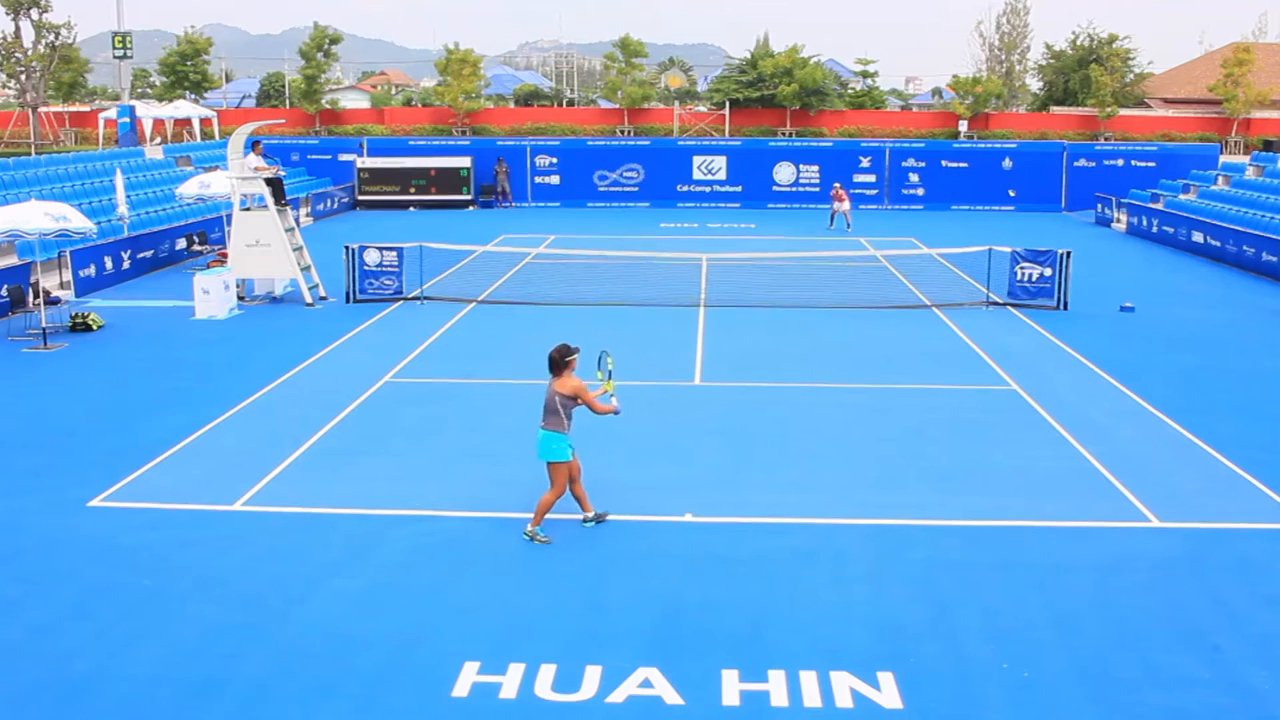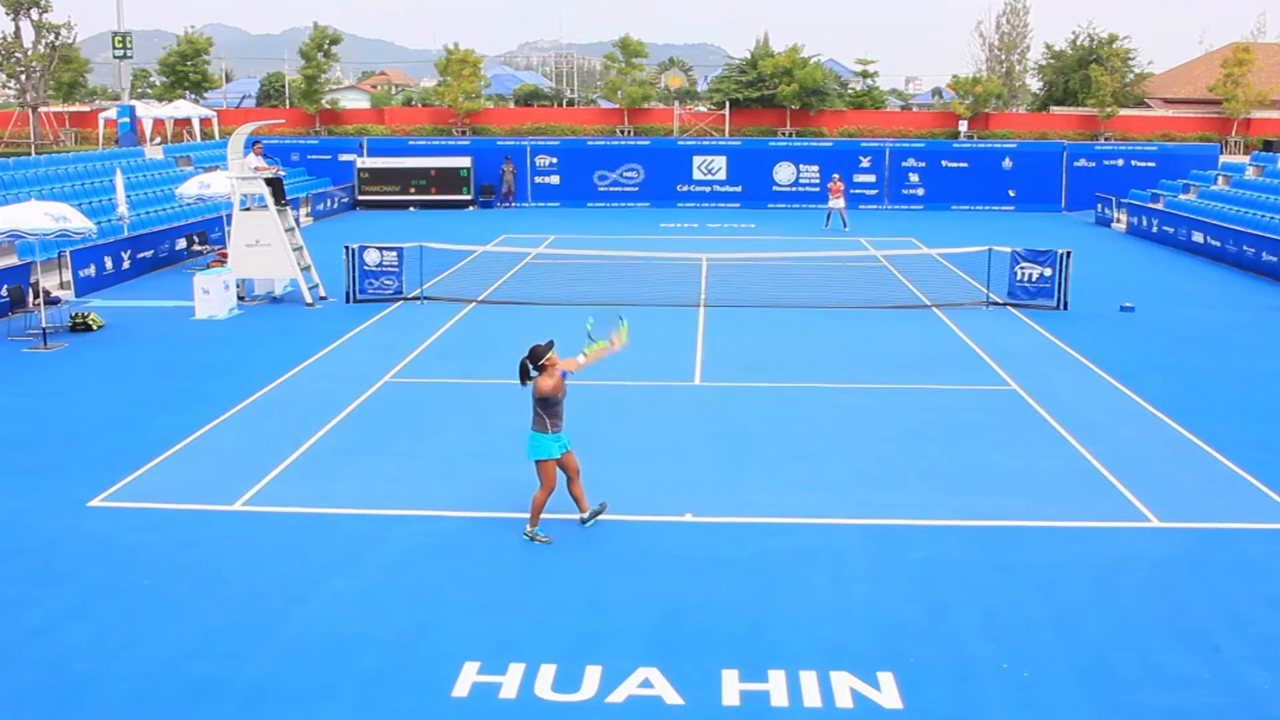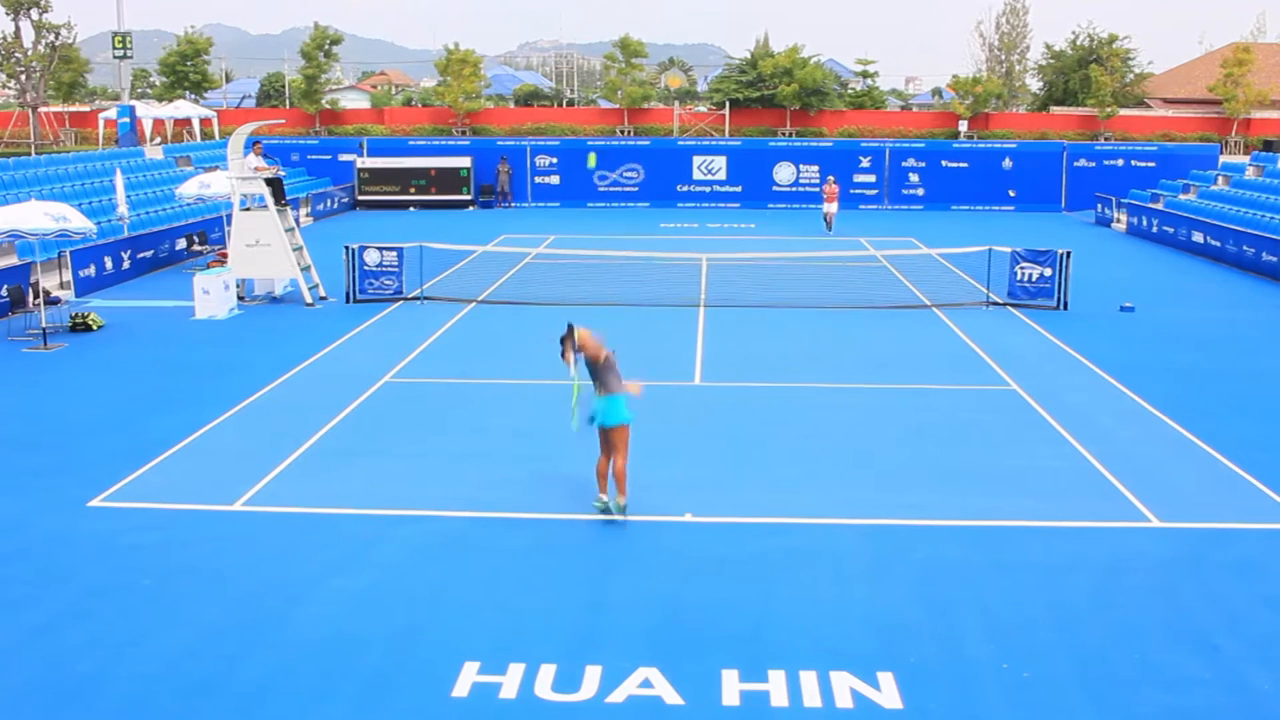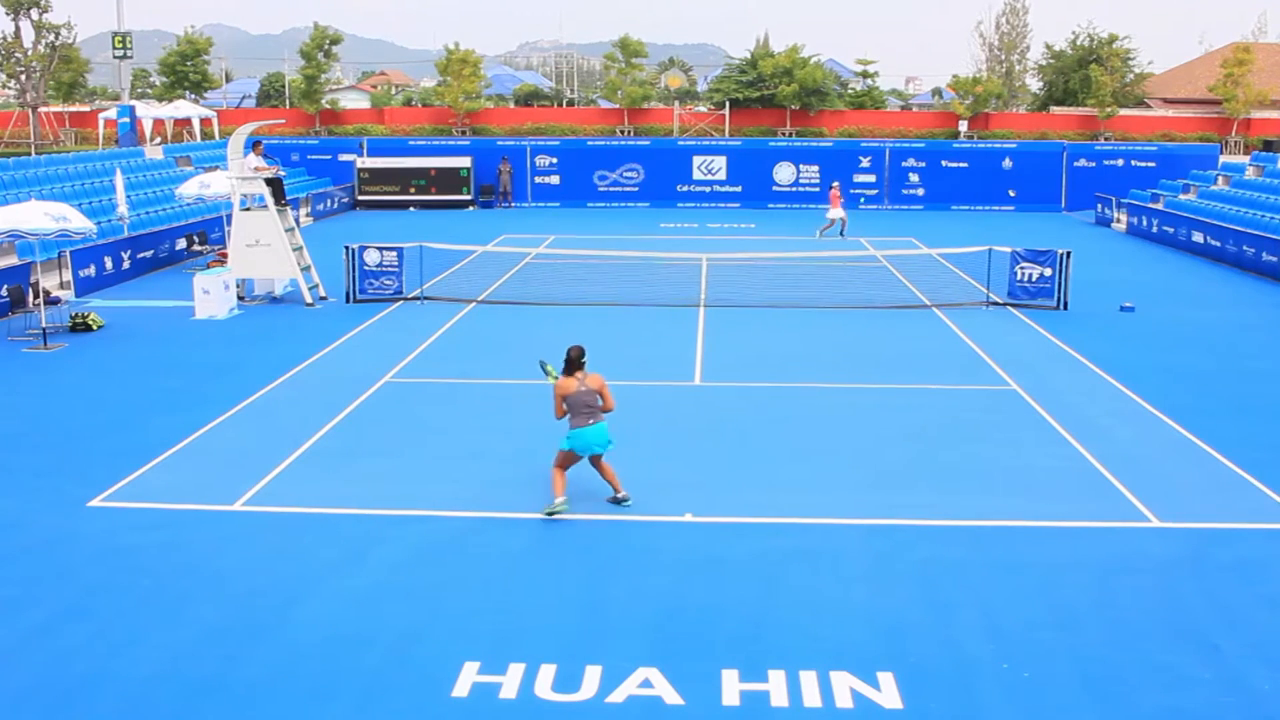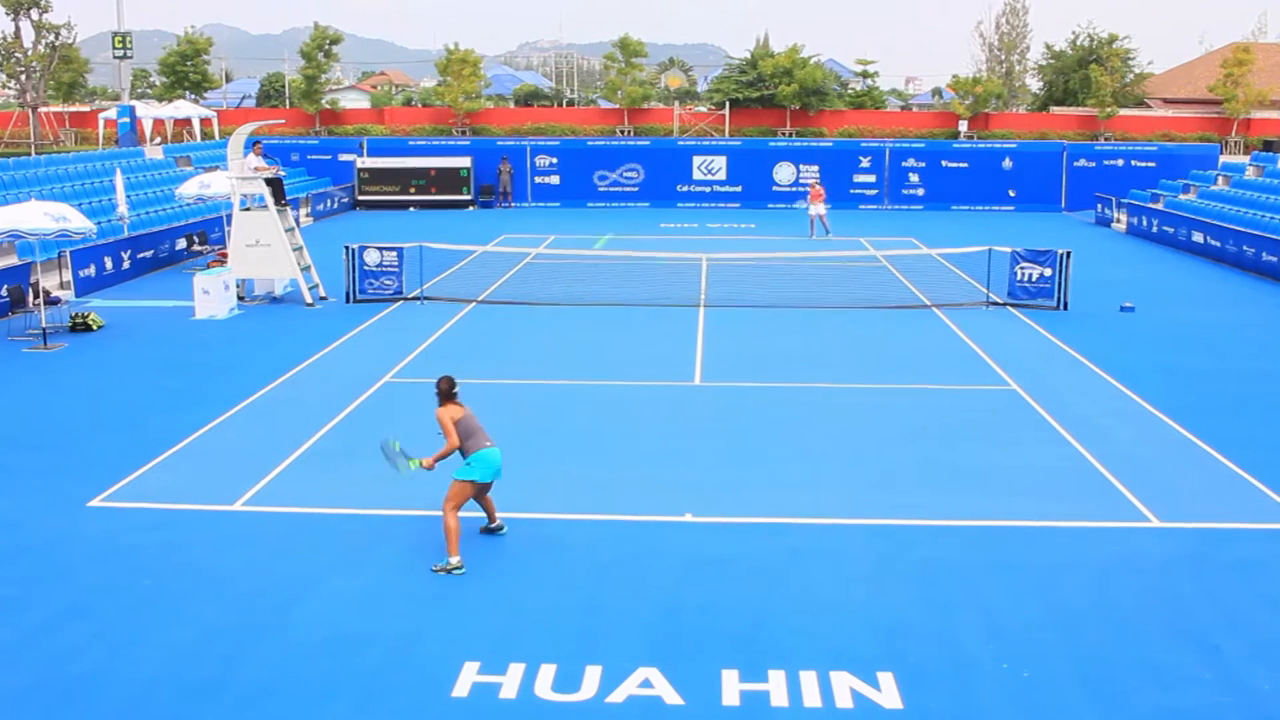
dt=1s
person 1, frame 1
left shoulder: (557, 380)
right shoulder: (573, 383)
right elbow: (596, 408)
left wrist: (600, 391)
right wrist: (614, 409)
left hip: (558, 438)
right hip: (555, 439)
left knee: (575, 476)
right knee: (558, 489)
left ankle: (589, 514)
right ankle: (532, 528)
person 1, frame 2
left shoulder: (558, 371)
right shoulder: (543, 385)
left elbow: (584, 359)
right elbow: (553, 389)
left wrist: (609, 347)
right wrist: (563, 372)
left hip: (558, 437)
right hip: (544, 439)
left knee: (573, 473)
right knee: (547, 487)
left ankle: (585, 514)
right ankle: (531, 529)
person 1, frame 3
left shoulder: (592, 354)
right shoulder: (593, 353)
left wrist: (624, 386)
left hip: (604, 401)
right hip: (612, 402)
left knee: (606, 453)
right knee: (620, 455)
left ankle: (602, 497)
right ankle: (620, 500)
person 1, frame 4
left shoulder: (560, 384)
right shoulder: (597, 380)
left elbow: (559, 415)
right elbow: (610, 407)
left hip: (578, 434)
right hip: (599, 431)
left knee: (558, 468)
right knee: (597, 464)
left ankle: (559, 502)
right ankle: (621, 495)
person 1, frame 5
left shoulder: (442, 412)
right shoulder: (463, 408)
left elbow: (454, 443)
left wrist: (432, 460)
right wrist: (436, 458)
left hip: (479, 459)
right hip: (493, 455)
left knee: (449, 510)
right knee: (480, 493)
left ankle: (454, 561)
right ankle: (496, 524)
